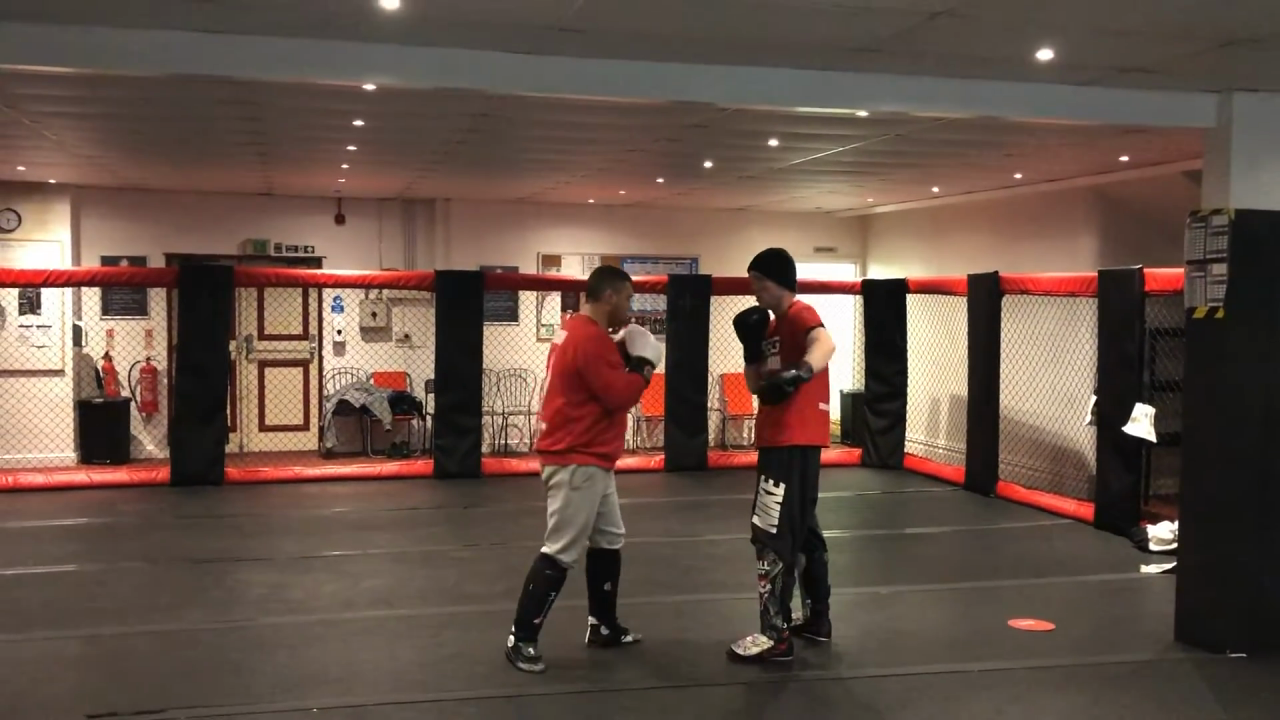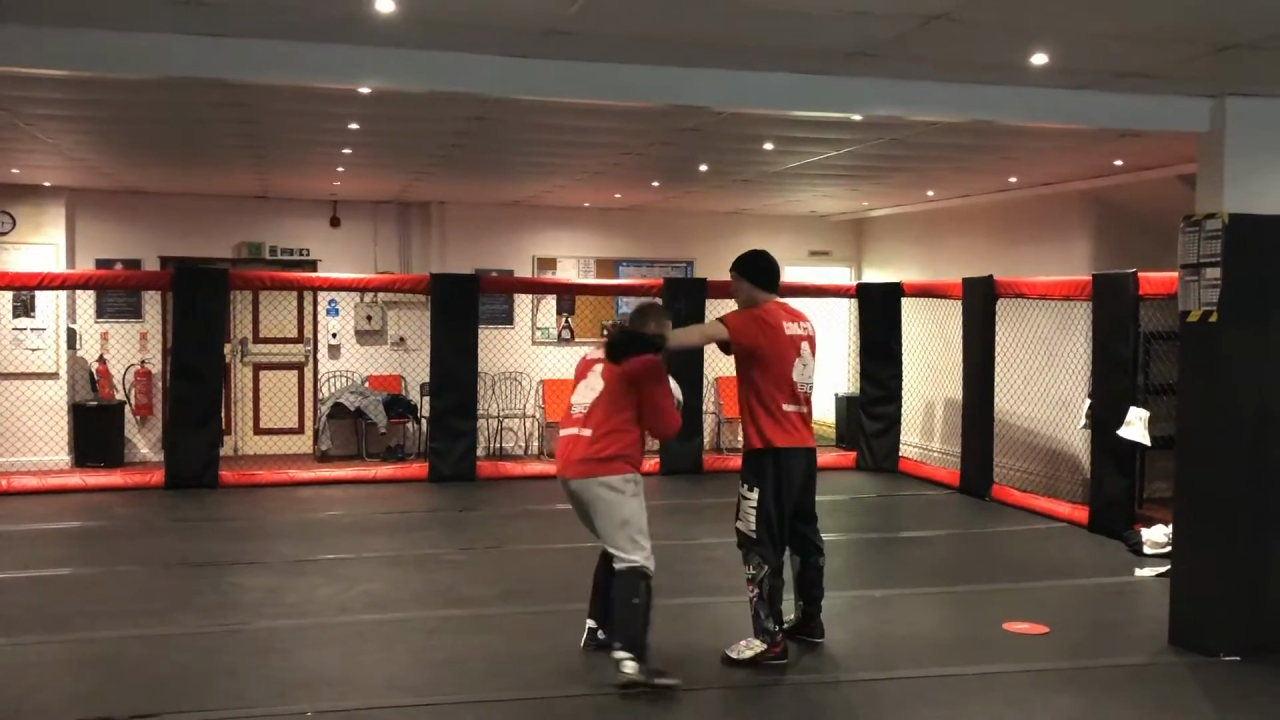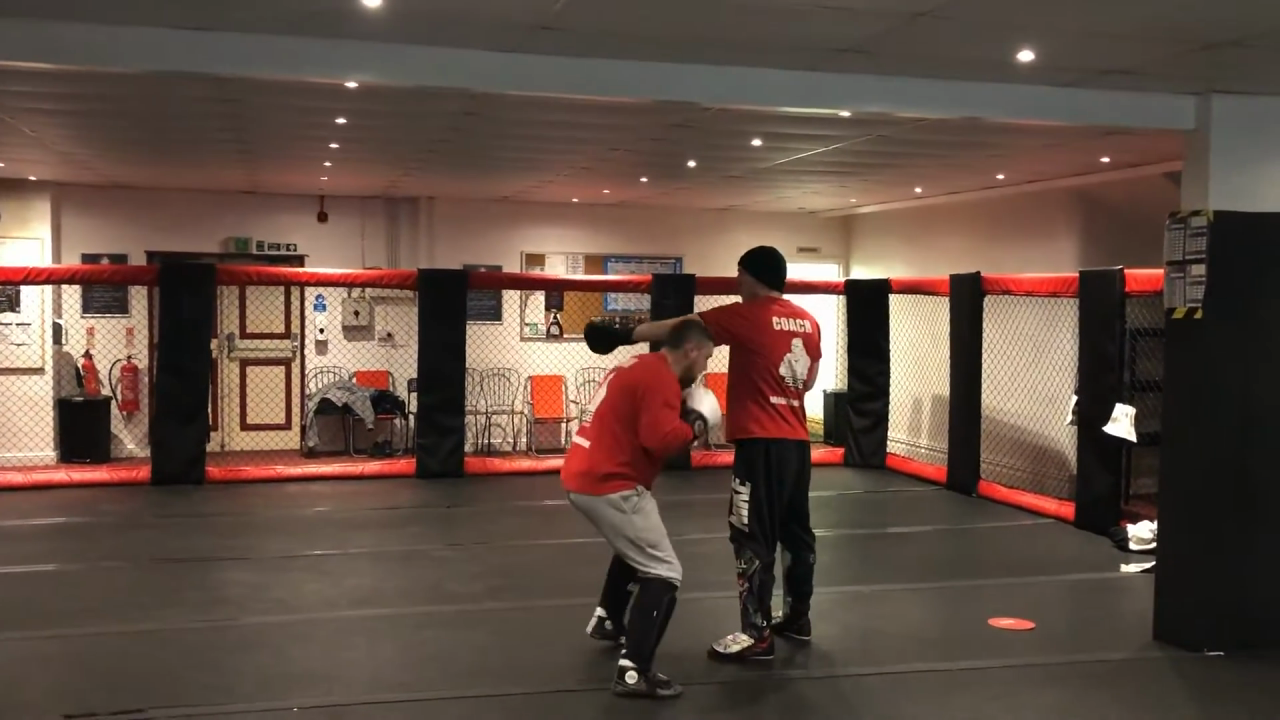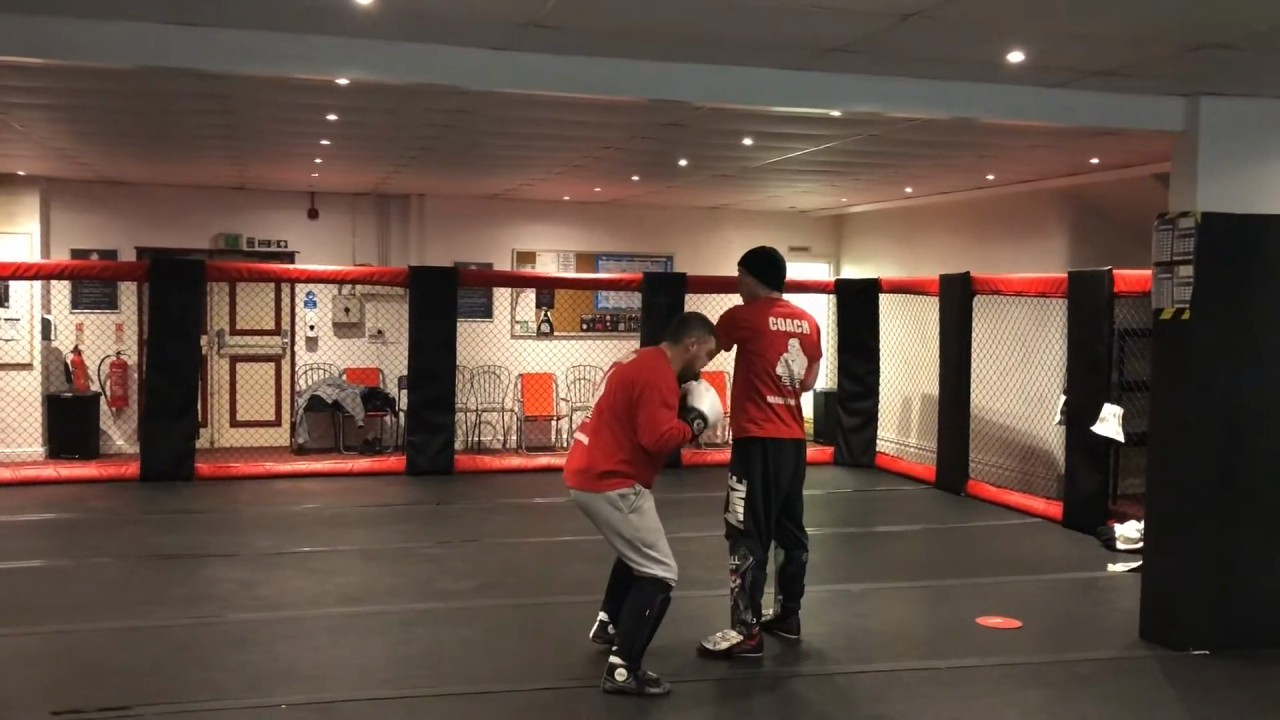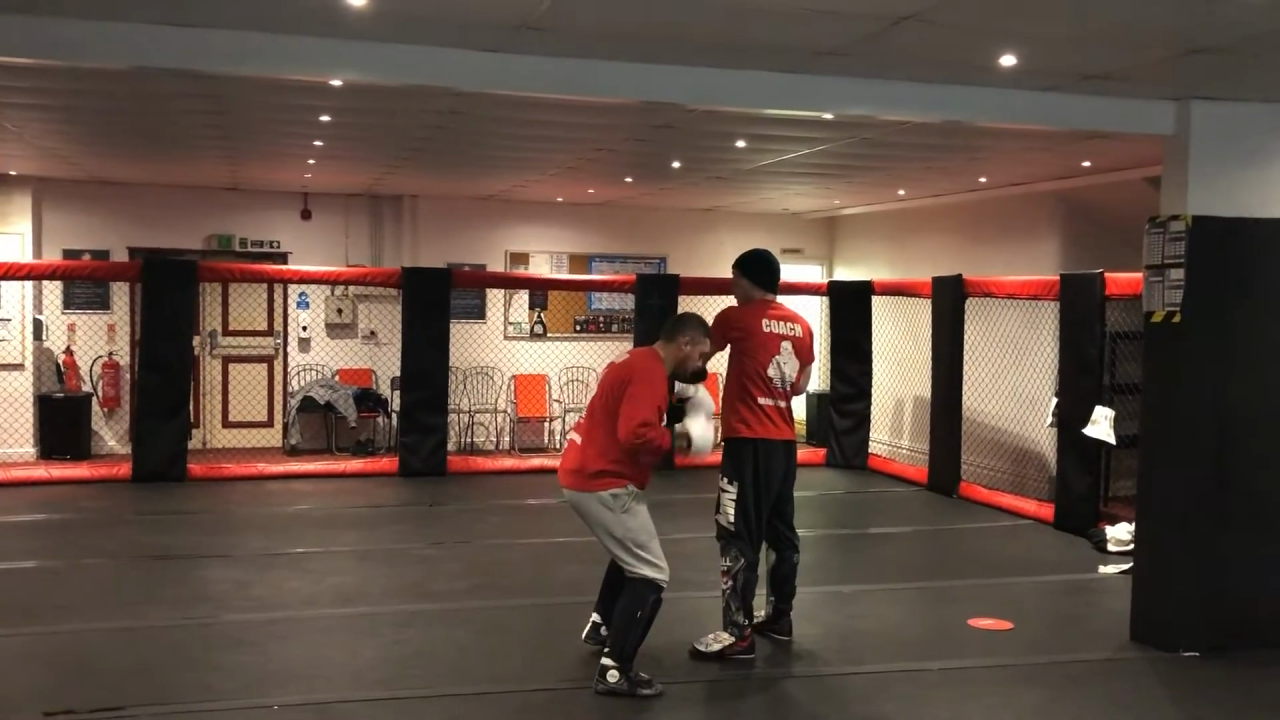
dt=0.5s
person 1, frame 1
left shoulder: (799, 315)
right shoulder: (772, 325)
left elbow: (825, 344)
right elbow: (756, 385)
left wrist: (801, 372)
right wrist: (752, 347)
left hip: (793, 443)
right hip: (786, 441)
left knee: (772, 535)
right knee: (802, 530)
left ankle: (775, 634)
right ankle: (817, 617)
person 1, frame 2
left shoulder: (756, 319)
right shoulder: (801, 321)
left elbow: (708, 332)
left hip: (771, 449)
right hip: (802, 445)
left knee: (758, 542)
right knee: (803, 534)
left ankle: (769, 640)
right ankle: (809, 620)
person 1, frame 3
left shoulder: (746, 315)
right shoulder: (808, 322)
left elbow: (678, 328)
left wrist: (621, 335)
left hip: (761, 442)
right hip: (797, 441)
left knee: (753, 536)
right knee: (797, 531)
left ankle: (757, 633)
right ankle: (797, 616)
person 1, frame 4
left shoulder: (742, 317)
right shoulder: (807, 322)
left hip: (758, 440)
right hip: (794, 439)
left knee: (747, 534)
right knee: (790, 529)
left ankle: (746, 630)
right ankle: (788, 615)
person 1, frame 5
left shoulder: (736, 318)
right shoulder: (800, 325)
left elbow: (701, 355)
left hip: (748, 442)
right hip: (784, 441)
left knee: (738, 536)
right knee: (781, 530)
left ankle: (737, 632)
right ankle: (780, 616)
person 2, frame 1
left shoulder: (584, 332)
right shoulder: (590, 337)
right elbow: (619, 395)
left wrist: (623, 355)
right wrist: (644, 363)
left hip: (590, 461)
right hip: (576, 462)
left knee: (608, 542)
right knee: (561, 552)
left ankle: (603, 626)
right ankle: (522, 638)
person 2, frame 2
left shoulder: (595, 357)
right shoulder: (649, 362)
right elbow: (665, 427)
right wrist: (673, 404)
left hip: (571, 467)
right hip: (609, 474)
left knee: (616, 547)
right knee: (636, 561)
left ankle: (600, 629)
right ankle: (632, 659)
person 2, frame 3
left shoulder: (636, 367)
right shoulder: (660, 378)
right elbow: (661, 439)
left wrist: (681, 417)
right wrist: (696, 424)
left hip: (580, 478)
right hip: (610, 485)
left knee: (633, 547)
right knee: (663, 574)
left ankle: (607, 620)
right ankle: (633, 671)
person 2, frame 4
left shoulder: (639, 361)
right shoulder: (658, 374)
right elbow: (659, 438)
left wrist: (683, 407)
right wrist: (696, 421)
left hip: (586, 473)
right hip: (610, 483)
left knee: (636, 552)
right knee: (659, 573)
left ankle: (608, 623)
right ankle: (622, 669)
person 2, frame 5
left shoulder: (636, 361)
right shoulder: (649, 372)
right elbow: (635, 433)
left wrist: (674, 413)
right wrist: (677, 440)
left hip: (582, 474)
right hip: (603, 483)
left knee: (631, 552)
right knee: (651, 574)
left ankle: (601, 625)
right ankle: (614, 671)
